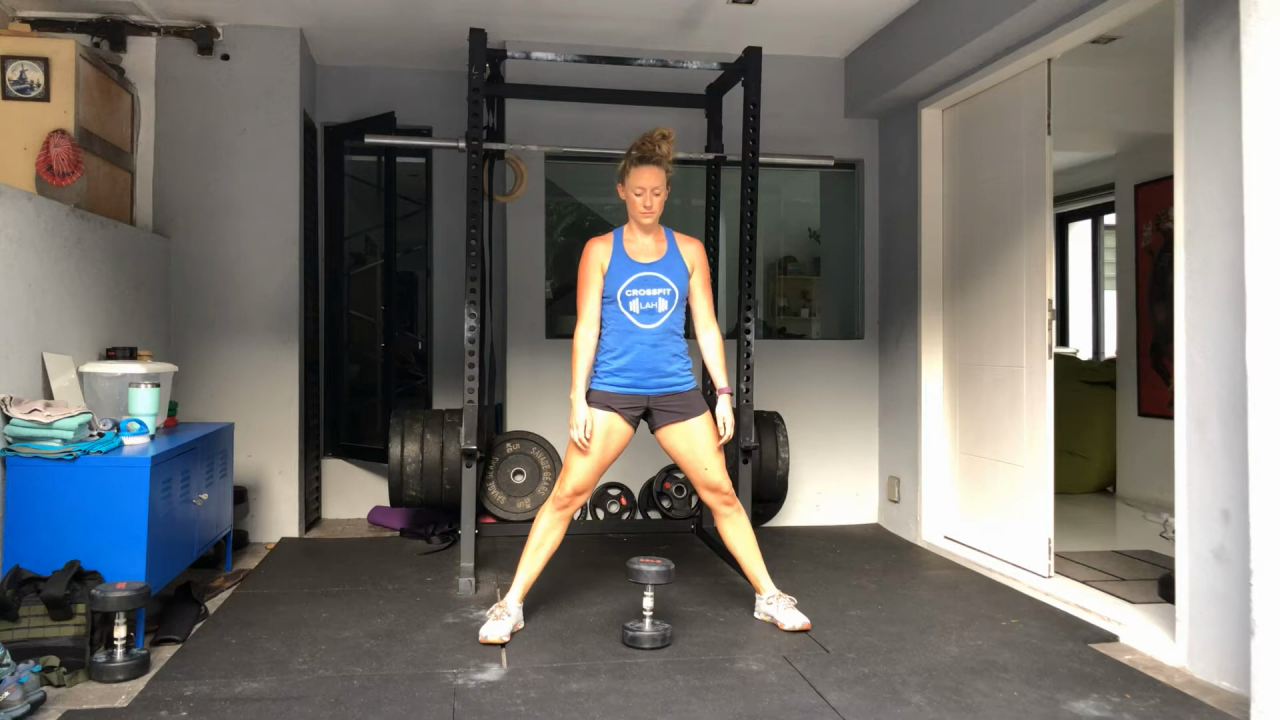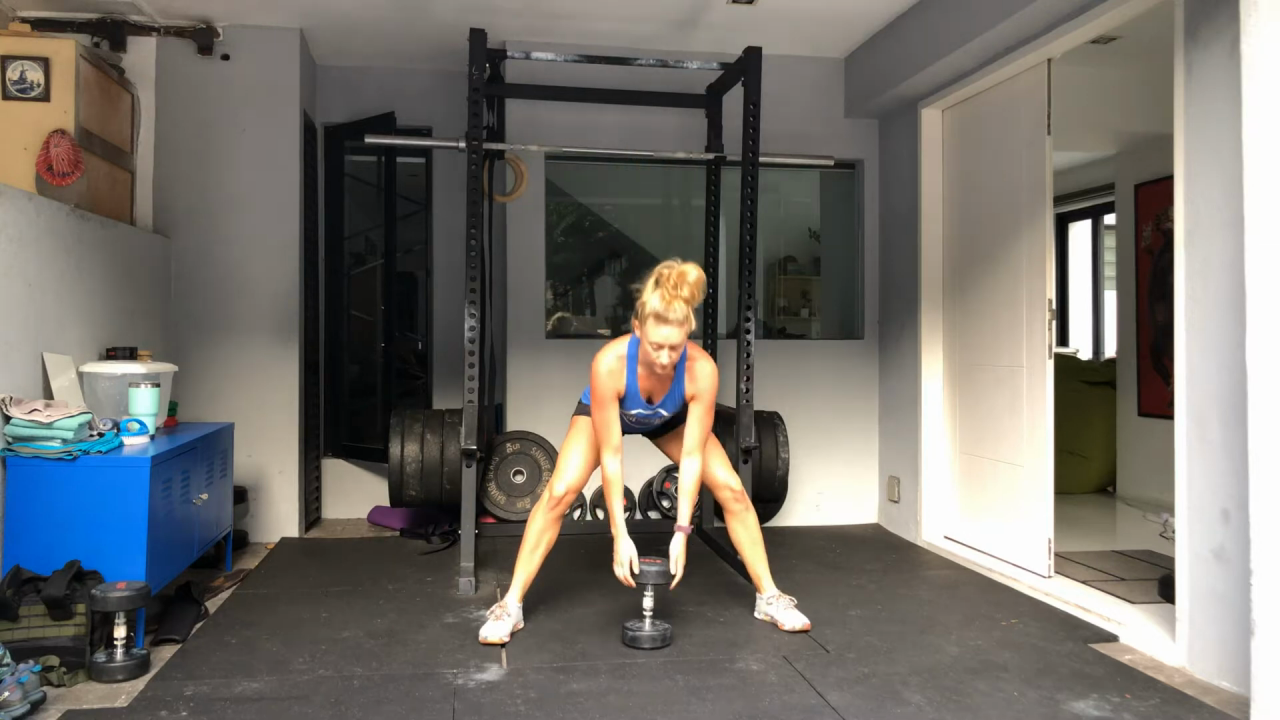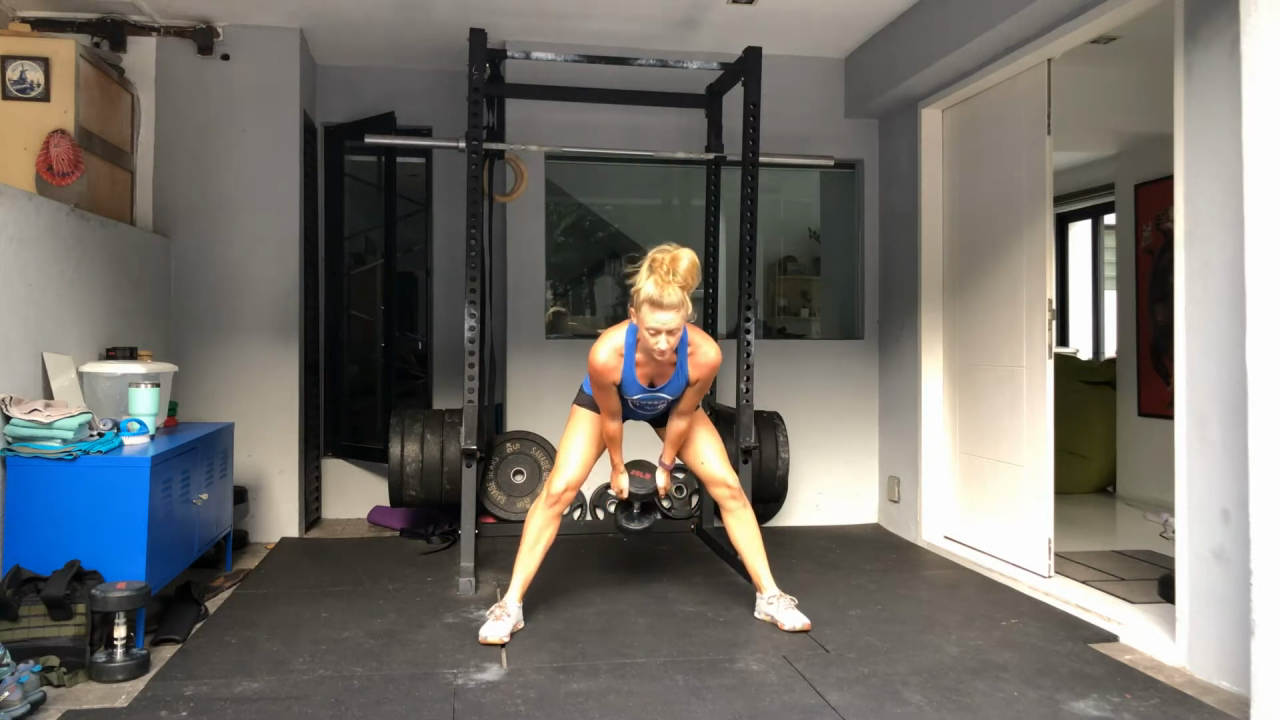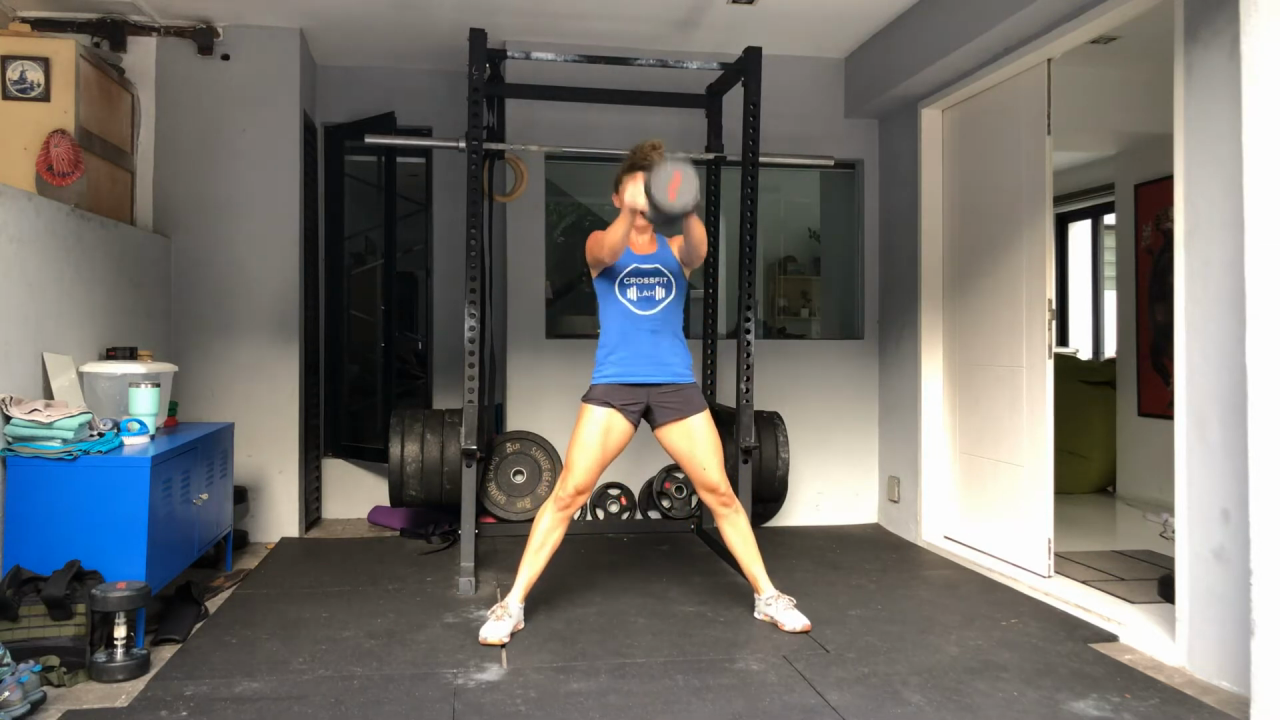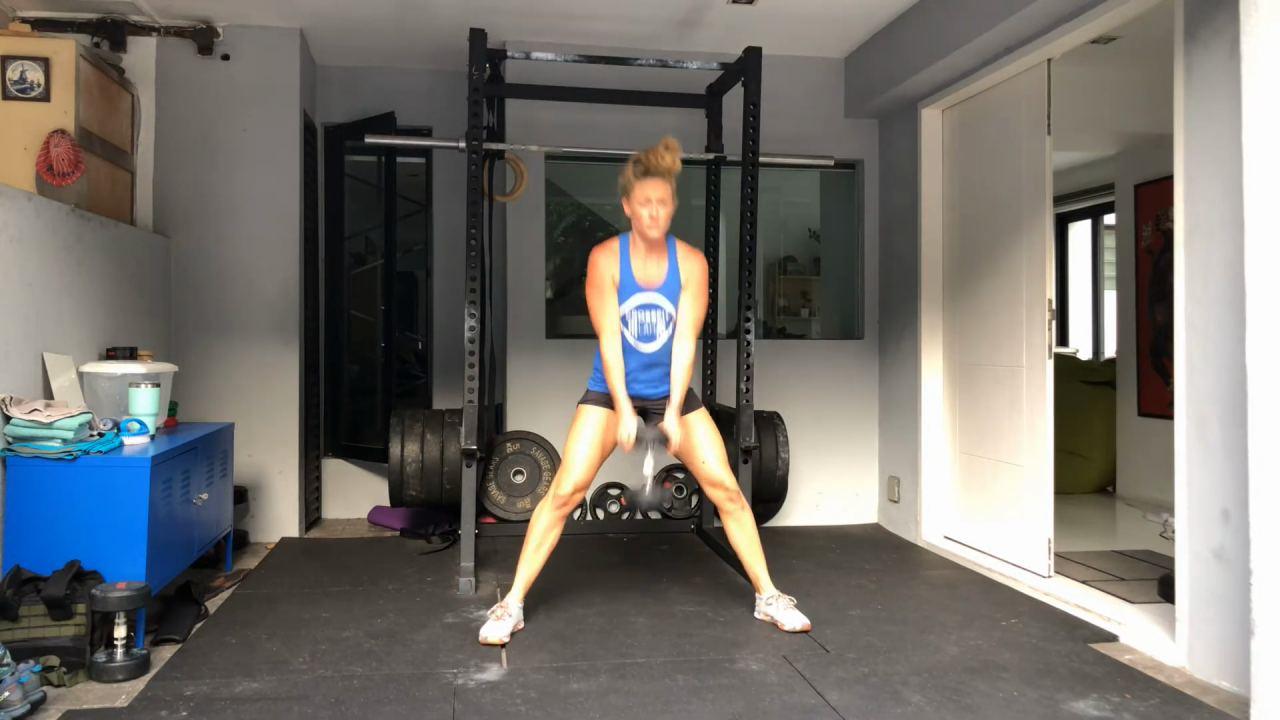
dt=1s
person 1, frame 1
left shoulder: (689, 250)
right shoulder: (600, 250)
left elbow: (706, 325)
right elbow: (587, 328)
left wrist: (723, 393)
right wrist: (578, 398)
left hip: (676, 391)
right hip: (612, 390)
left knee: (721, 493)
right knee: (568, 494)
left ankle: (769, 596)
right ankle: (510, 604)
person 1, frame 2
left shoulder: (702, 370)
right shoulder: (609, 363)
left elbow: (692, 457)
right elbow: (611, 456)
left wrist: (681, 531)
right wrist: (619, 534)
left hip: (670, 420)
right hip: (603, 411)
left knee: (732, 489)
right knee: (559, 492)
left ankle: (769, 596)
right ankle: (510, 604)
person 1, frame 3
left shoulder: (705, 354)
right shoulder: (606, 354)
left elbow: (681, 415)
right elbow: (611, 416)
left wrist: (665, 464)
right wrist: (618, 468)
left hip: (670, 409)
right hip: (605, 403)
left knee: (728, 487)
right knee: (559, 490)
left ankle: (770, 596)
right ankle: (510, 605)
person 1, frame 4
left shoulder: (675, 247)
right shoulder: (603, 242)
left elbow: (698, 250)
right elbow: (608, 252)
left wrist: (687, 211)
right wrist: (629, 214)
left hip: (675, 383)
right hip: (615, 383)
left knee: (719, 494)
right knee: (568, 494)
left ankle: (768, 596)
right ankle: (512, 603)
person 1, frame 5
left shoulder: (691, 261)
right shoulder: (605, 258)
left elbow: (687, 339)
right elbow: (608, 338)
left wrist: (676, 410)
right wrist: (623, 410)
left hip: (670, 388)
right hip: (610, 389)
left knee: (725, 488)
right knee: (565, 491)
left ankle: (768, 595)
right ankle: (512, 604)
